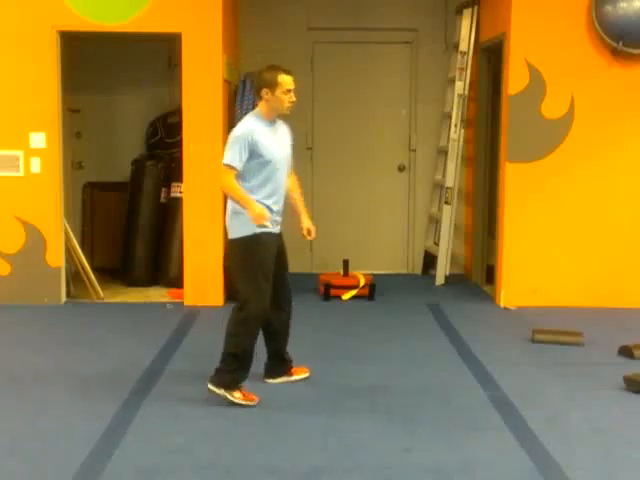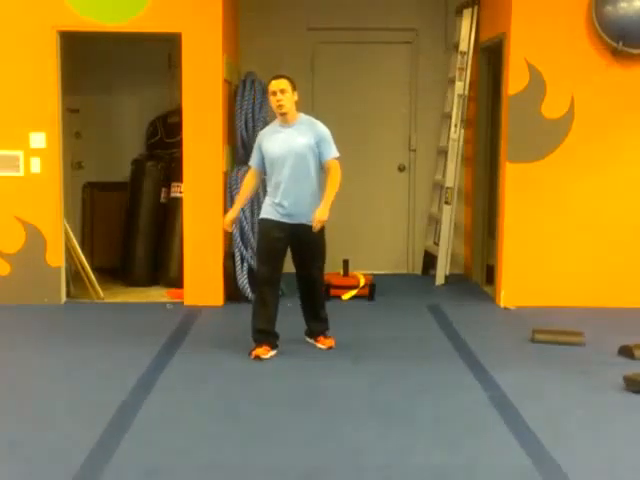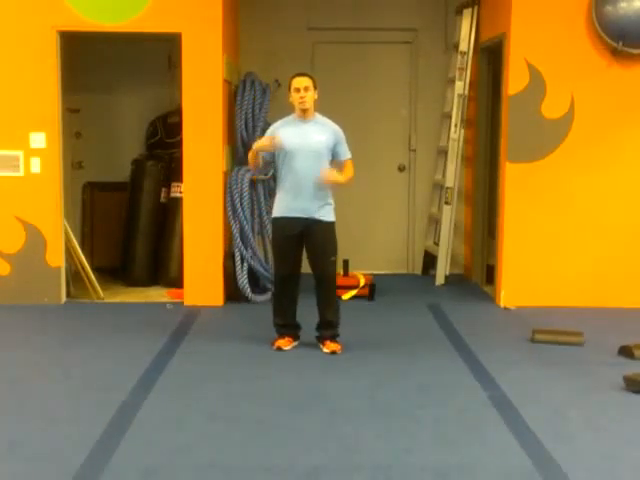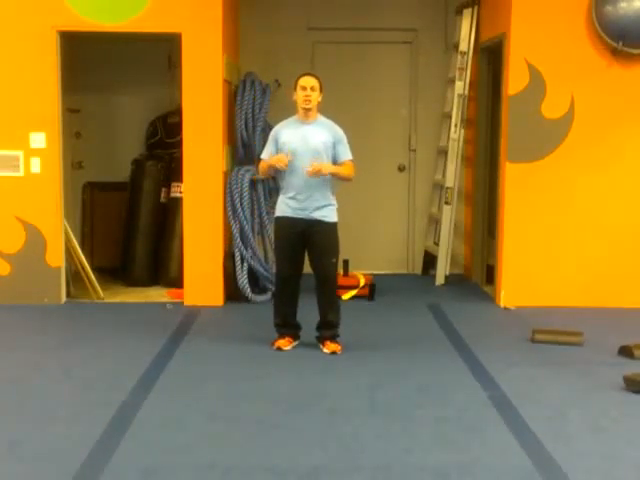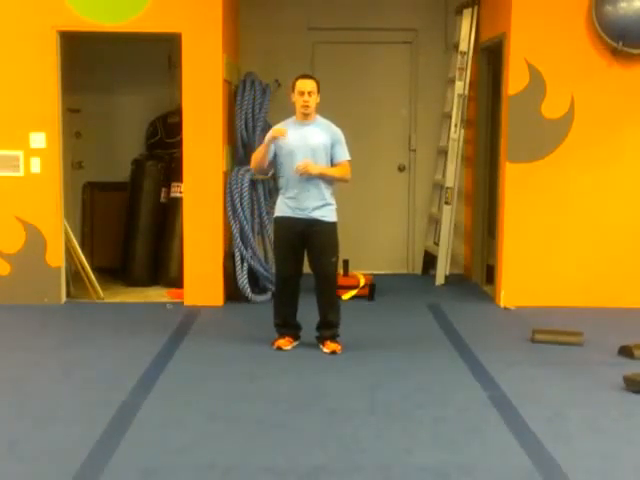
dt=1s
person 1, frame 1
left shoulder: (283, 130)
right shoulder: (246, 131)
left elbow: (289, 178)
right elbow: (227, 178)
left wrist: (303, 214)
right wrist: (251, 207)
left hip: (271, 229)
right hip: (250, 229)
left knee: (279, 300)
right knee: (252, 303)
left ankle: (278, 365)
right ankle: (227, 378)
person 1, frame 2
left shoulder: (316, 130)
right shoulder: (265, 136)
left elbow: (334, 171)
right elbow: (254, 175)
left wrist: (325, 206)
right wrist: (235, 209)
left hip: (308, 219)
right hip: (273, 217)
left knee: (312, 279)
right knee: (266, 279)
left ankle: (318, 330)
right ankle: (265, 340)
person 1, frame 3
left shoulder: (332, 130)
right shoulder: (278, 129)
left elbow: (348, 167)
right elbow: (254, 164)
left wrist: (339, 176)
right wrist: (256, 148)
left hip: (321, 215)
right hip: (285, 214)
left knee: (326, 275)
right knee: (285, 275)
left ankle: (328, 334)
right ankle: (286, 332)
person 1, frame 4
left shoulder: (333, 131)
right shoulder: (280, 130)
left elbow: (349, 172)
right elbow: (262, 170)
left wrist: (328, 168)
right wrist: (273, 162)
left hip: (323, 216)
right hip: (288, 214)
left knee: (327, 277)
right knee: (286, 276)
left ankle: (328, 334)
right ankle: (287, 332)
person 1, frame 5
left shoulder: (332, 131)
right shoulder: (279, 131)
left elbow: (345, 173)
right elbow: (256, 167)
left wrist: (319, 170)
right wrist: (269, 141)
left hip: (322, 216)
right hip: (287, 215)
left knee: (326, 276)
right knee: (286, 276)
left ankle: (328, 334)
right ankle: (287, 332)
